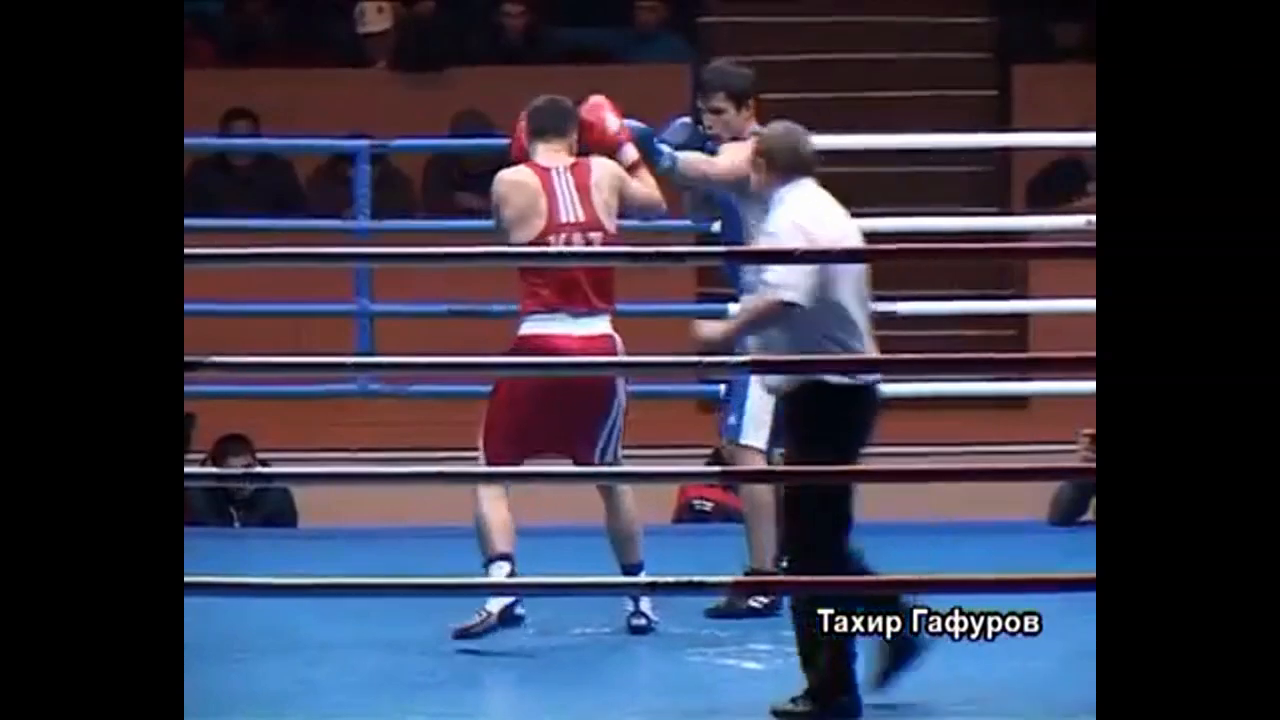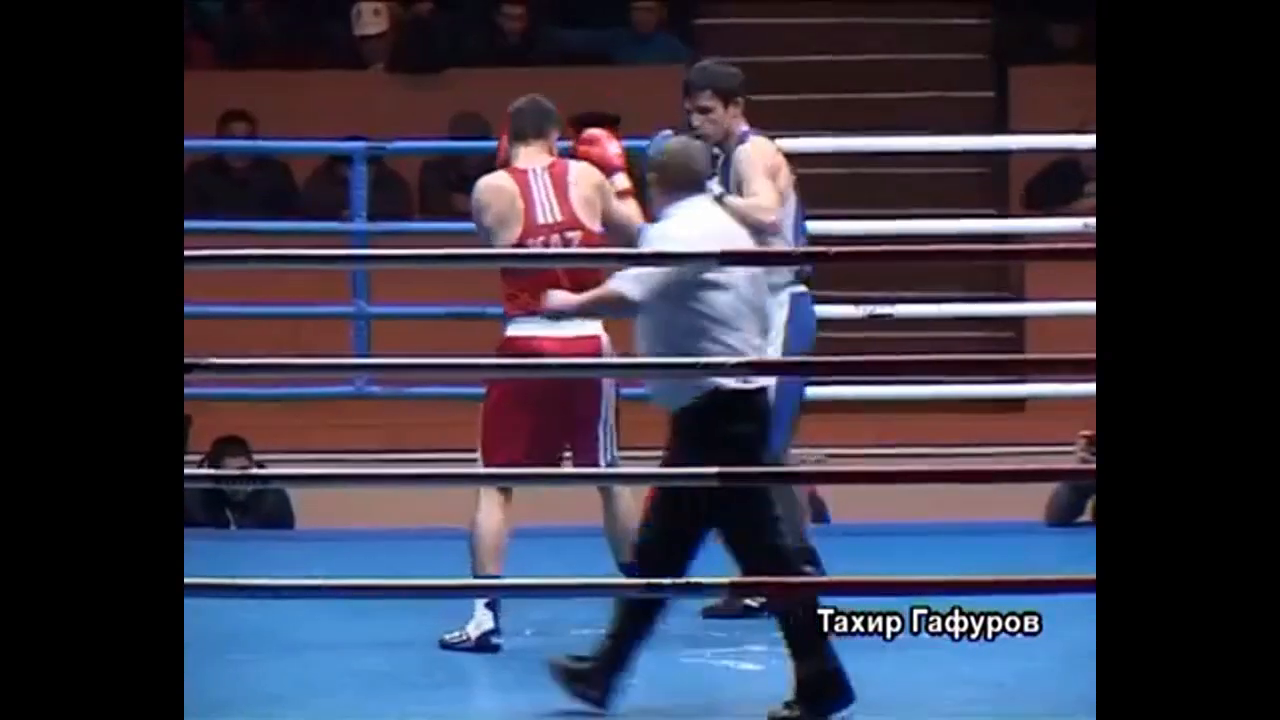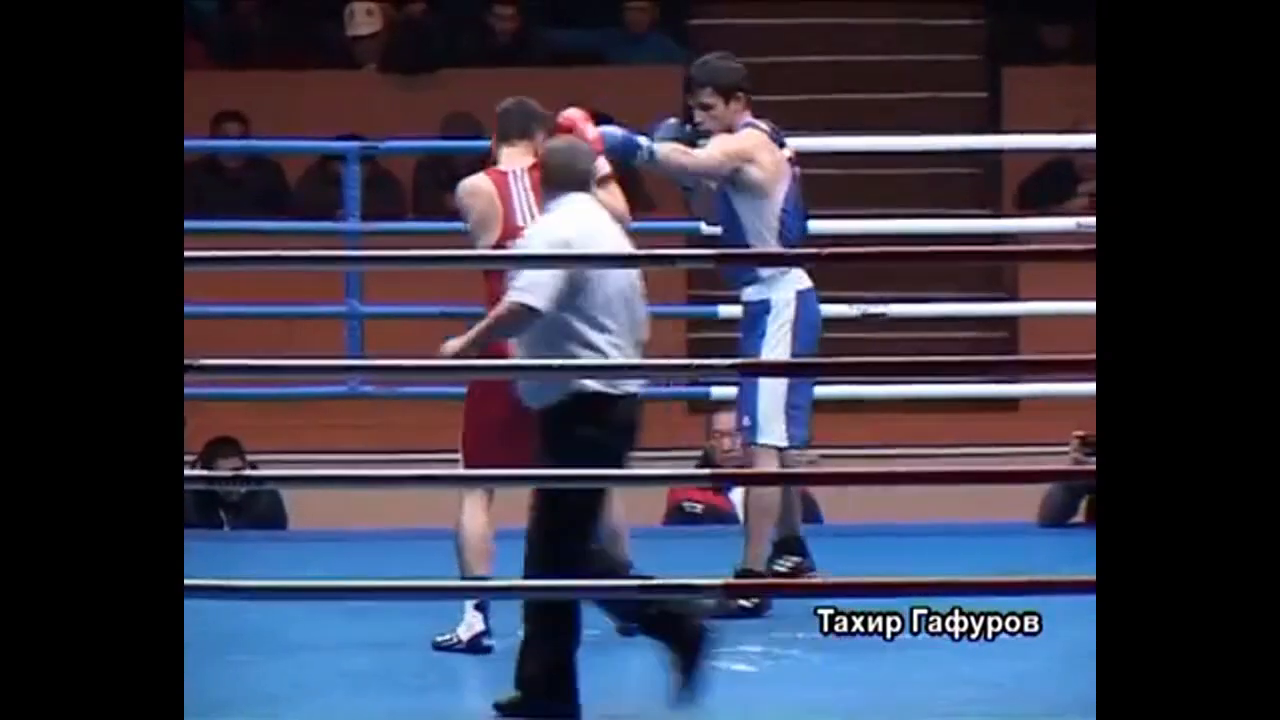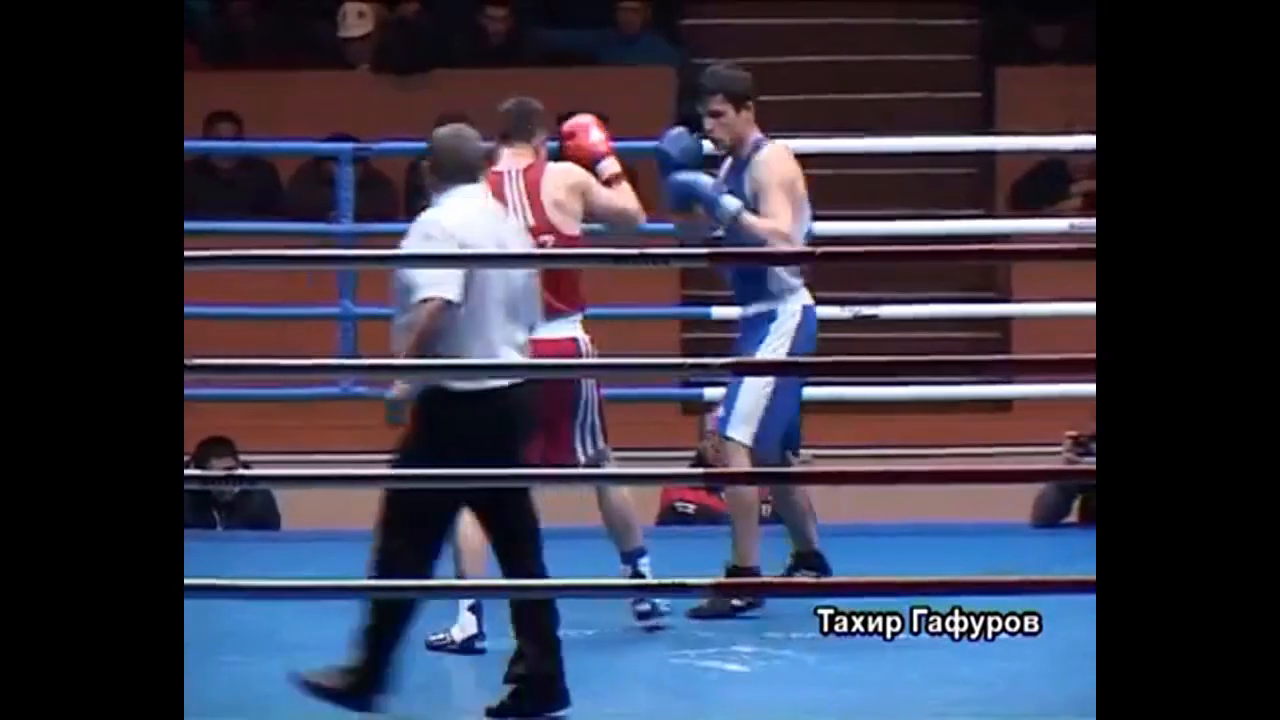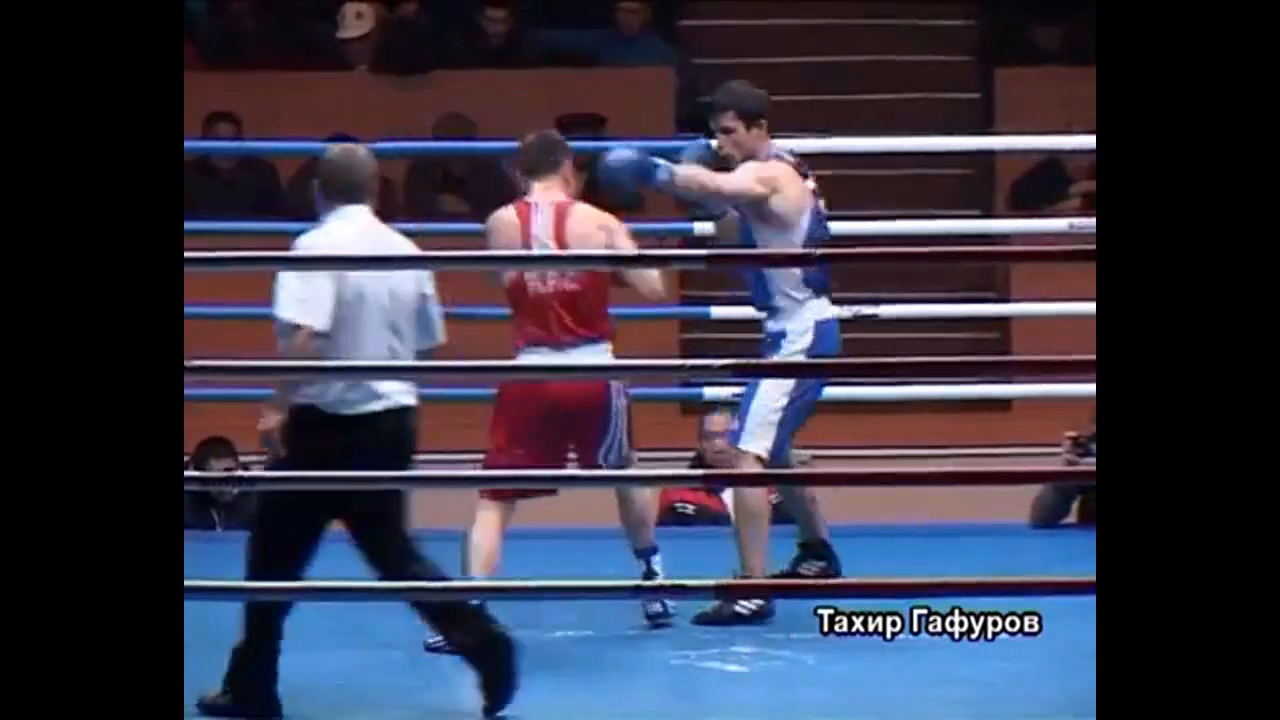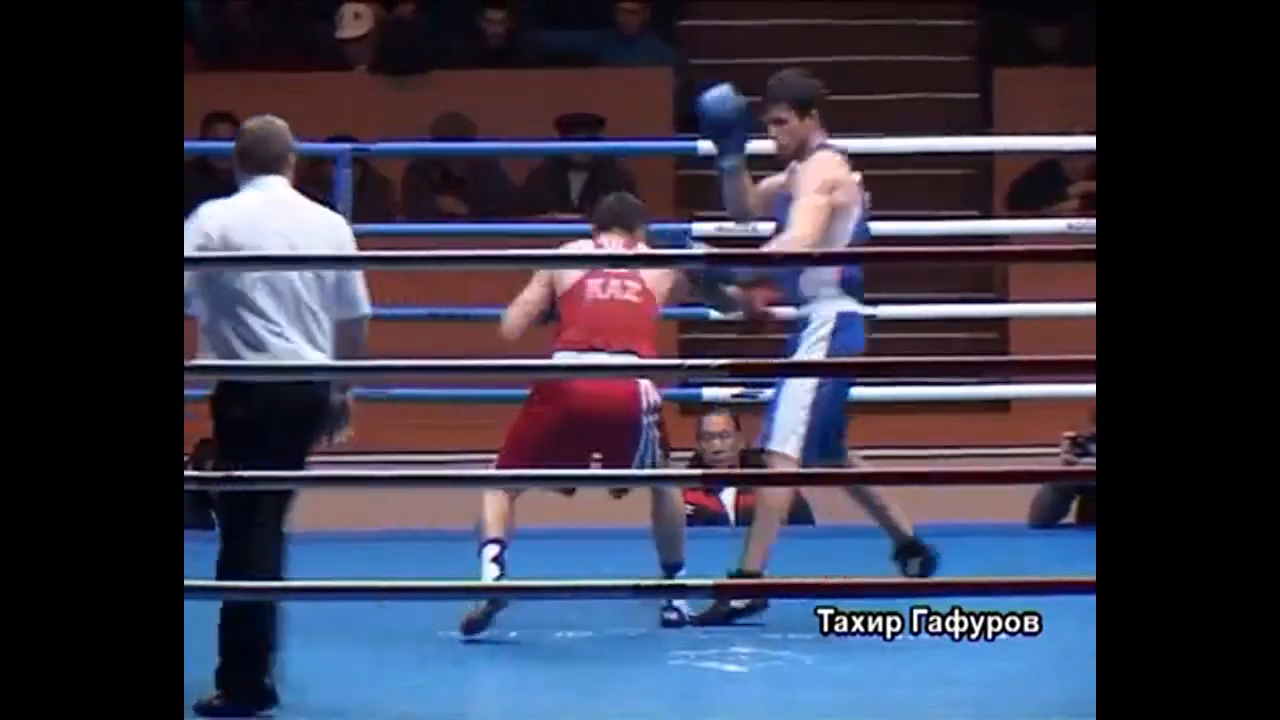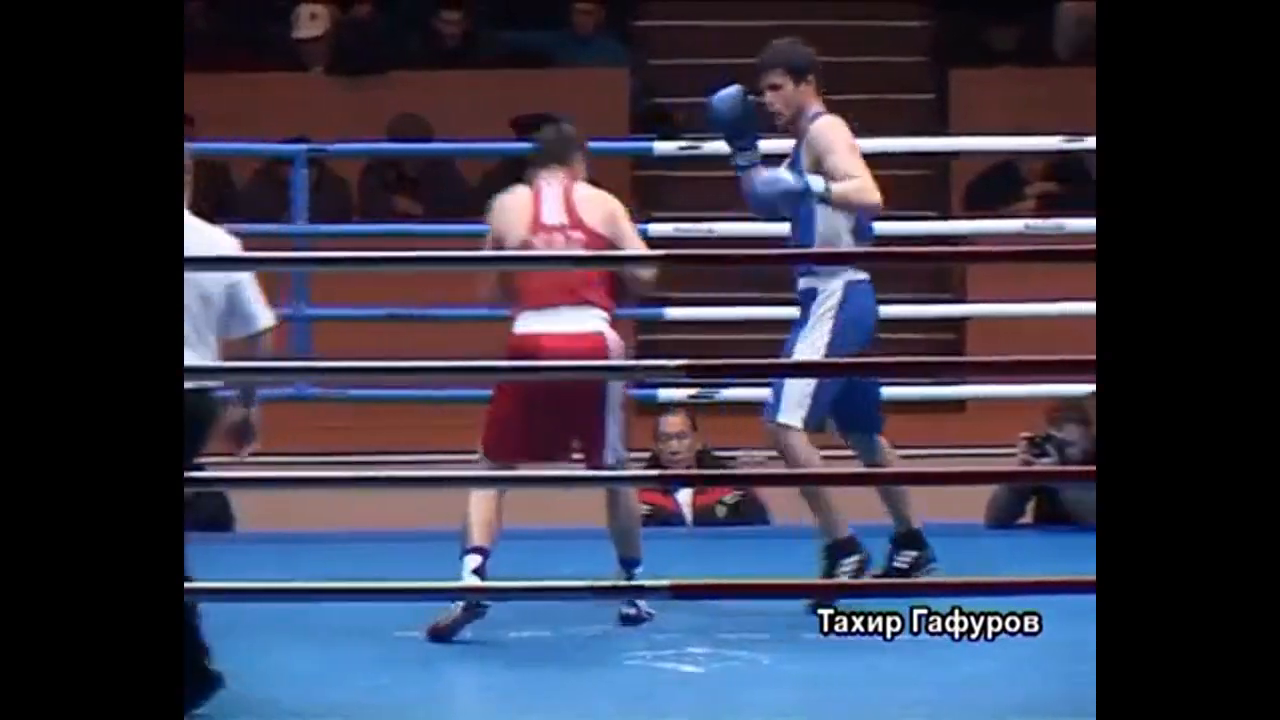
dt=0.2s
person 1, frame 1
left shoulder: (792, 221)
right shoulder: (825, 213)
left elbow: (782, 301)
left wrist: (723, 332)
left hip: (822, 394)
right hip: (837, 390)
left knee: (812, 544)
right knee: (818, 537)
right ankle: (895, 625)
person 1, frame 2
left shoulder: (677, 232)
right shoulder: (728, 230)
left elbow: (625, 294)
right elbow: (758, 320)
left wrist: (568, 304)
left hip: (717, 409)
right hip: (723, 405)
left knee: (762, 548)
right knee: (658, 545)
right ankle: (603, 670)
person 1, frame 3
left shoulder: (554, 231)
right shoulder: (609, 234)
left elbow: (523, 307)
right elbow: (638, 330)
left wrist: (465, 344)
left hip: (579, 411)
right hip: (612, 404)
left knee: (564, 551)
right knee: (550, 548)
left ankle: (675, 623)
person 1, frame 4
left shoulder: (438, 224)
right shoulder: (510, 225)
left elbow: (436, 307)
left wrist: (403, 374)
left hip: (455, 401)
right hip: (511, 399)
left knee: (405, 540)
right knee: (517, 544)
person 1, frame 5
left shoulder: (316, 247)
right shoulder: (406, 252)
left elbow: (305, 337)
right elbow: (428, 343)
left wrist: (278, 407)
left hip: (330, 426)
right hip: (395, 421)
left knee: (275, 553)
right knee: (398, 558)
right ankle: (485, 645)
person 1, frame 6
left shoulder: (215, 220)
right shoulder: (330, 224)
left elbow: (176, 301)
right elbow: (353, 319)
right wrist: (344, 389)
left hip: (249, 393)
right hip: (310, 391)
left knee: (246, 534)
right knee: (265, 524)
right ankle: (251, 660)
person 1, frame 7
right shoulder: (219, 244)
right elbow: (257, 335)
right wrist: (247, 404)
left hip: (182, 399)
right hip: (196, 399)
left ankle: (192, 664)
person 2, frame 1
left shoulder: (757, 149)
right shoulder: (738, 151)
left elbow: (712, 170)
left wrist: (661, 153)
right wrist: (670, 155)
left knee: (745, 446)
right knee: (745, 443)
left ankle: (762, 582)
person 2, frame 2
left shoulder: (753, 153)
right shoulder: (730, 156)
left elbow: (765, 217)
left wrist: (710, 193)
left hip: (779, 310)
right hip: (764, 309)
right knee: (768, 445)
right ankle: (803, 557)
person 2, frame 3
left shoulder: (745, 143)
right shoulder: (756, 144)
left elbow: (694, 164)
right elbow: (721, 212)
left wrist: (633, 145)
right wrist: (679, 165)
left hip: (779, 303)
right hip: (770, 302)
left knee: (763, 443)
right knee: (773, 438)
left ankle: (751, 581)
right ankle: (790, 548)
person 2, frame 4
left shoulder: (771, 161)
right shoulder: (734, 165)
left elbow: (782, 240)
right elbow: (696, 236)
left wrist: (723, 204)
right wrist: (685, 192)
left hip: (783, 318)
right hip: (761, 318)
left knee: (735, 444)
right knee: (764, 450)
left ankle: (744, 576)
right ankle: (809, 560)
person 2, frame 5
left shoulder: (769, 175)
right shoulder: (764, 175)
left elbow: (715, 186)
right elbow: (731, 240)
left wrist: (653, 170)
right wrist: (672, 176)
left hip: (803, 333)
right hip: (792, 331)
left knee: (748, 453)
right knee: (768, 448)
left ankle: (750, 590)
right ankle: (817, 552)
person 2, frame 6
left shoulder: (820, 169)
right shoulder: (804, 171)
left elbow: (797, 242)
right elbow: (746, 208)
left wrist: (734, 274)
right wrist: (729, 150)
left hip: (828, 327)
right hip: (822, 325)
left knee: (782, 454)
right knee: (828, 455)
left ankle: (748, 584)
right ankle: (910, 547)
person 2, frame 7
left shoulder: (825, 131)
right shoulder: (808, 140)
left elbow: (869, 196)
right elbow: (761, 201)
left wrist: (806, 187)
right wrist: (742, 149)
left hip: (834, 297)
right hip: (835, 298)
left knee: (787, 427)
right knee: (862, 431)
left ankle: (842, 547)
right ankle: (910, 542)
person 3, frame 1
left shoulder: (509, 182)
right shoulder: (604, 171)
right elbow: (656, 203)
right wrist: (623, 145)
left hip: (540, 346)
right hip: (600, 346)
left knee: (495, 474)
right knee: (610, 478)
left ankle: (502, 590)
right ankle: (639, 601)
person 3, frame 2
left shoulder: (489, 188)
right shoulder: (587, 176)
right elbow: (636, 229)
right wrist: (615, 166)
left hip: (526, 346)
right hip: (587, 344)
left knee: (494, 483)
right knee: (608, 475)
left ankle: (485, 615)
person 3, frame 3
left shoulder: (471, 190)
right elbow: (621, 221)
right wrist: (597, 157)
left hip: (508, 350)
left knee: (478, 487)
left ankle: (475, 618)
person 3, frame 4
right shoulder: (568, 177)
right elbow: (633, 217)
right wrist: (605, 160)
right hip: (566, 346)
right knee: (599, 469)
left ankle: (469, 618)
right ankle: (642, 589)
person 3, frame 5
left shoulder: (500, 222)
right shoulder: (597, 222)
left elbow: (493, 277)
right elbow: (653, 289)
right wrist: (617, 264)
left hip: (533, 377)
right hip: (594, 374)
left knee: (494, 501)
right knee: (622, 473)
right ankle: (653, 587)
person 3, frame 6
left shoulder: (563, 257)
right shoulder: (658, 264)
left elbow: (511, 329)
left hip: (566, 384)
right hip: (629, 390)
left knee: (501, 484)
right knee: (662, 485)
left ankle: (491, 575)
right ankle: (674, 597)
person 3, frame 7
left shoulder: (507, 204)
right shoulder: (601, 201)
left elbow: (493, 287)
right elbow: (644, 275)
right wrist: (613, 289)
left hip: (532, 344)
right hip: (594, 343)
left knee: (494, 472)
right knee: (614, 473)
left ankle: (471, 580)
right ankle: (632, 593)
